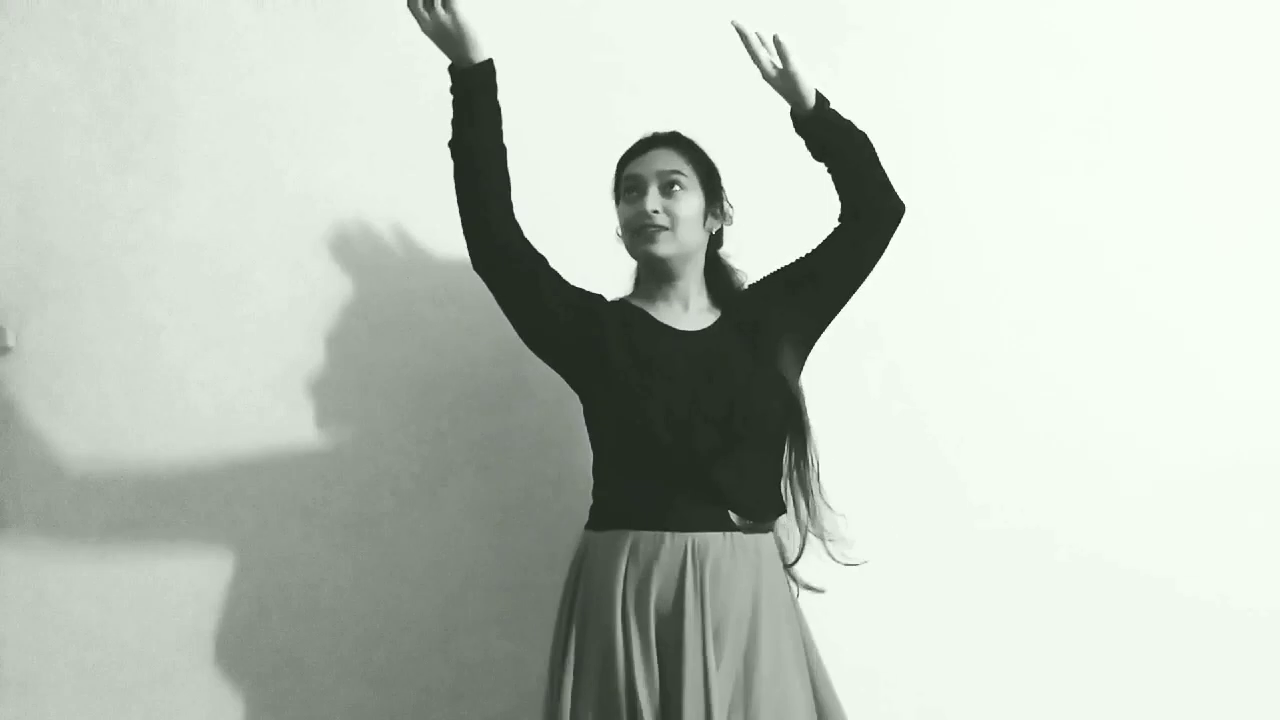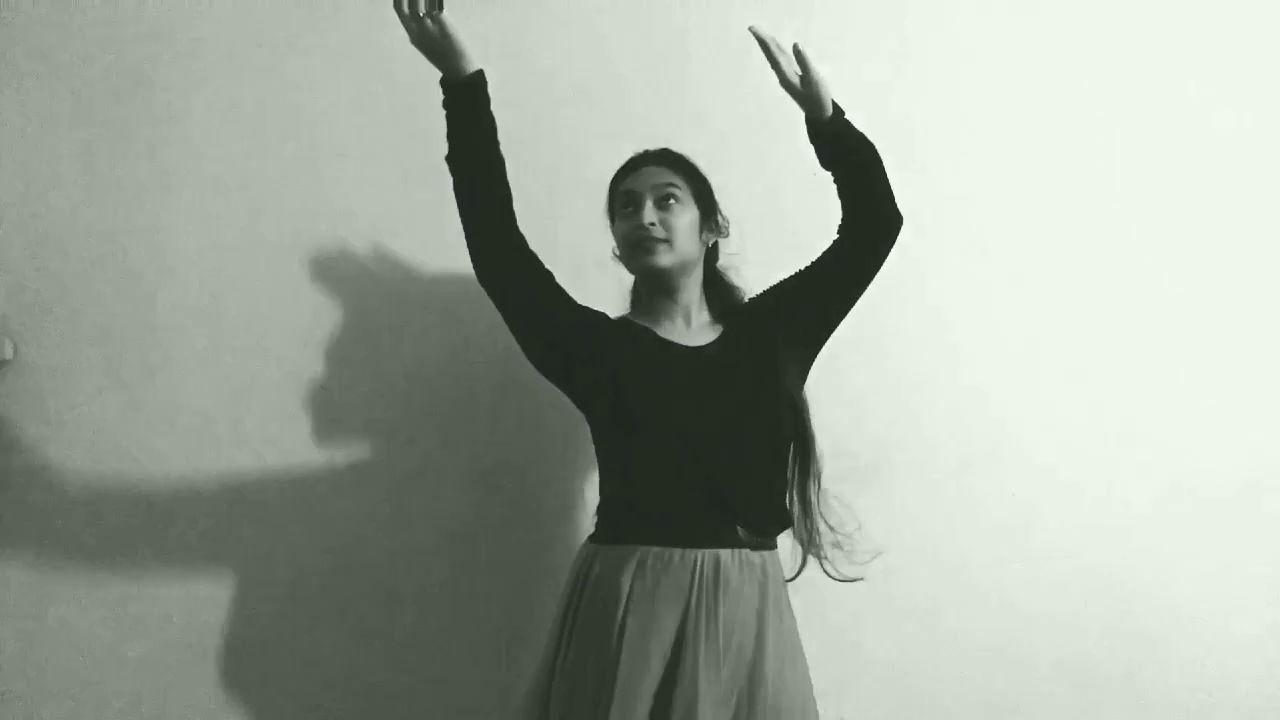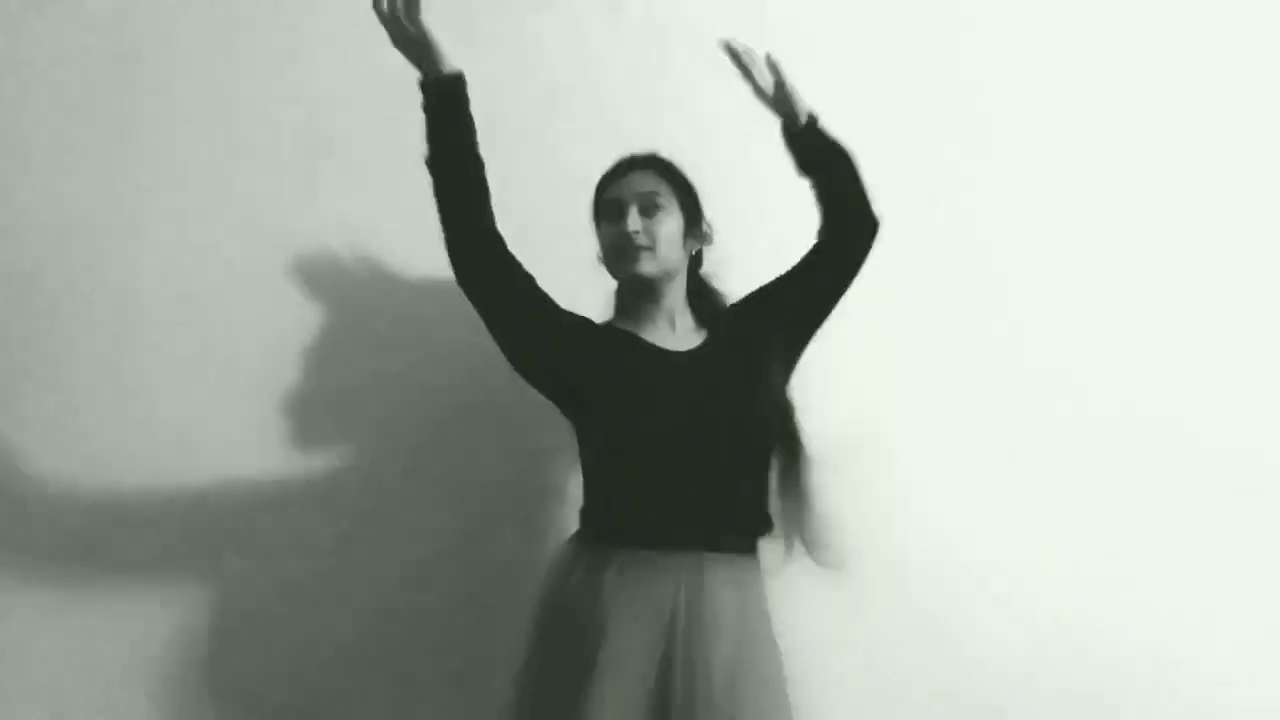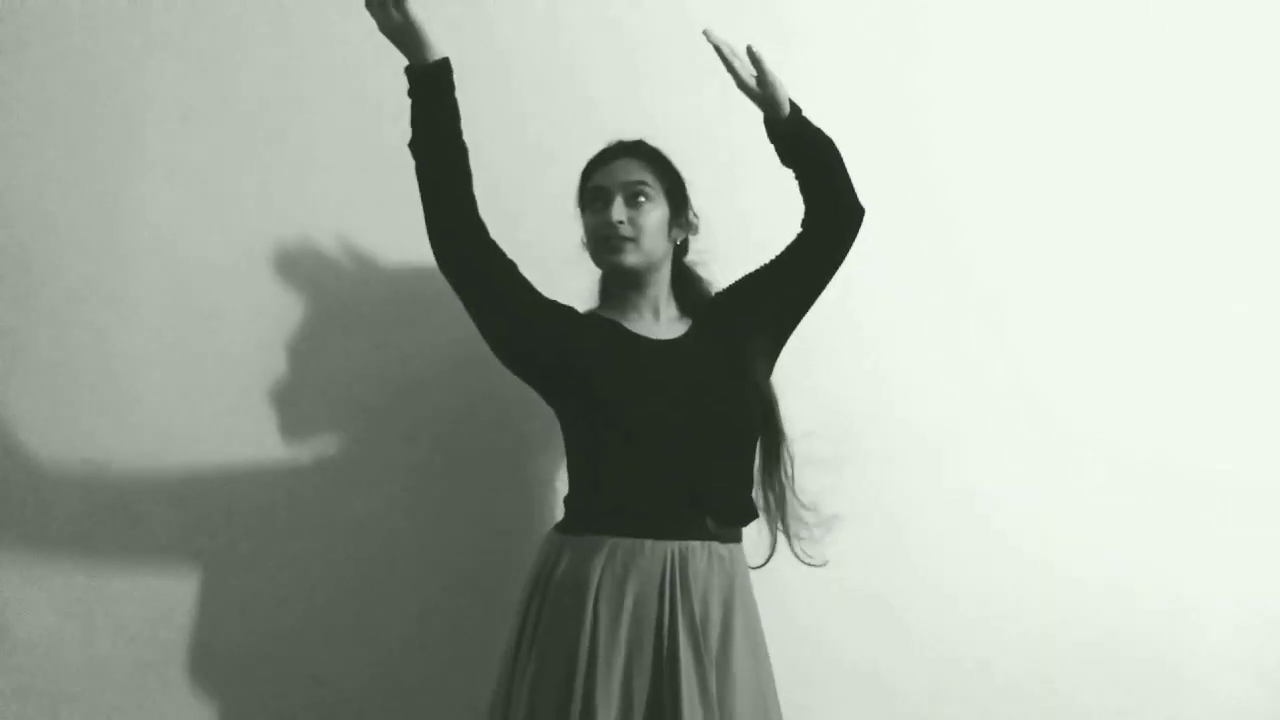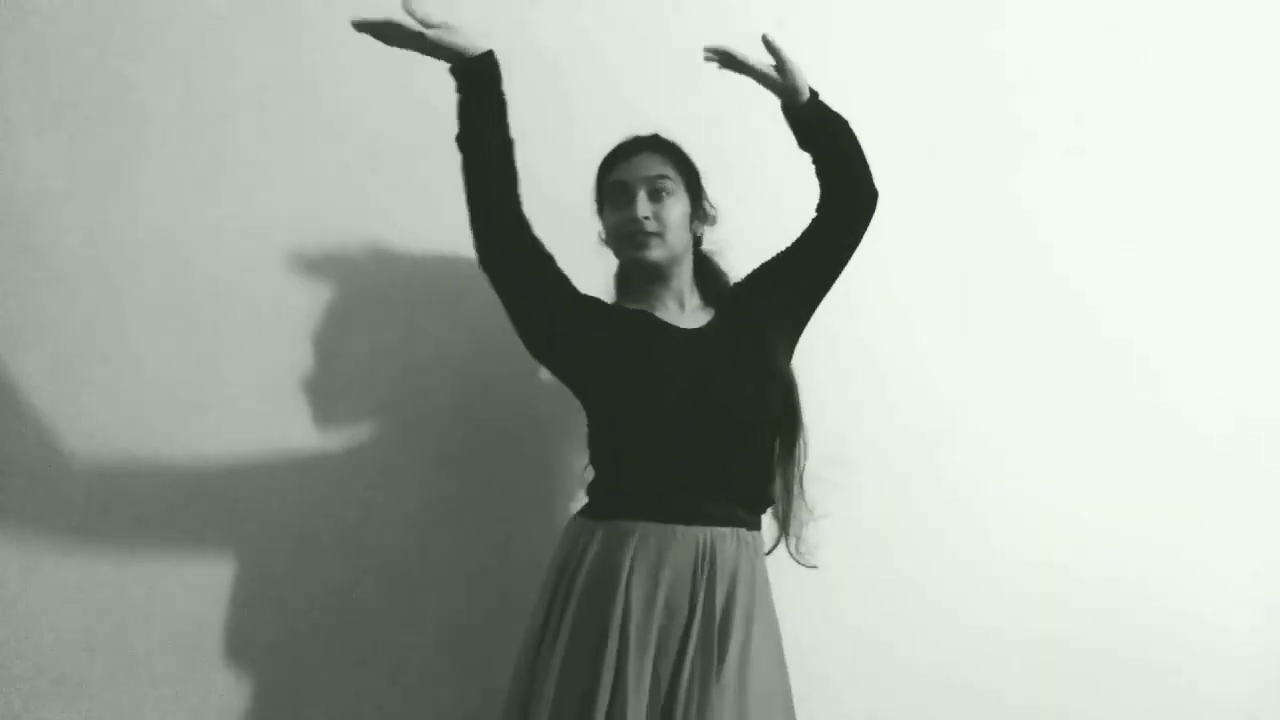
dt=1s
person 1, frame 1
left shoulder: (771, 318)
right shoulder: (595, 328)
left elbow: (876, 210)
right elbow: (493, 237)
left wrist: (805, 104)
right wrist: (472, 72)
left hip: (744, 593)
right hip: (628, 594)
person 1, frame 2
left shoulder: (771, 331)
right shoulder: (598, 346)
left elbow: (874, 222)
right elbow: (498, 248)
left wrist: (822, 115)
right wrist: (463, 83)
left hip: (745, 606)
right hip: (629, 602)
person 1, frame 3
left shoulder: (755, 337)
right shoulder: (580, 350)
left elbow: (852, 228)
right elbow: (476, 249)
left wrist: (796, 120)
right wrist: (442, 84)
left hip: (725, 614)
right hip: (605, 606)
person 1, frame 4
left shoulder: (738, 326)
right shoulder: (563, 338)
left elbow: (837, 216)
right elbow: (458, 235)
left wrist: (781, 114)
right wrist: (428, 70)
left hip: (707, 596)
right hip: (590, 591)
person 1, frame 5
left shoulder: (761, 315)
right shoulder: (591, 332)
left elbow: (851, 200)
right elbow: (501, 228)
left wrist: (798, 99)
right wrist: (476, 70)
left hip: (724, 586)
right hip: (616, 579)
